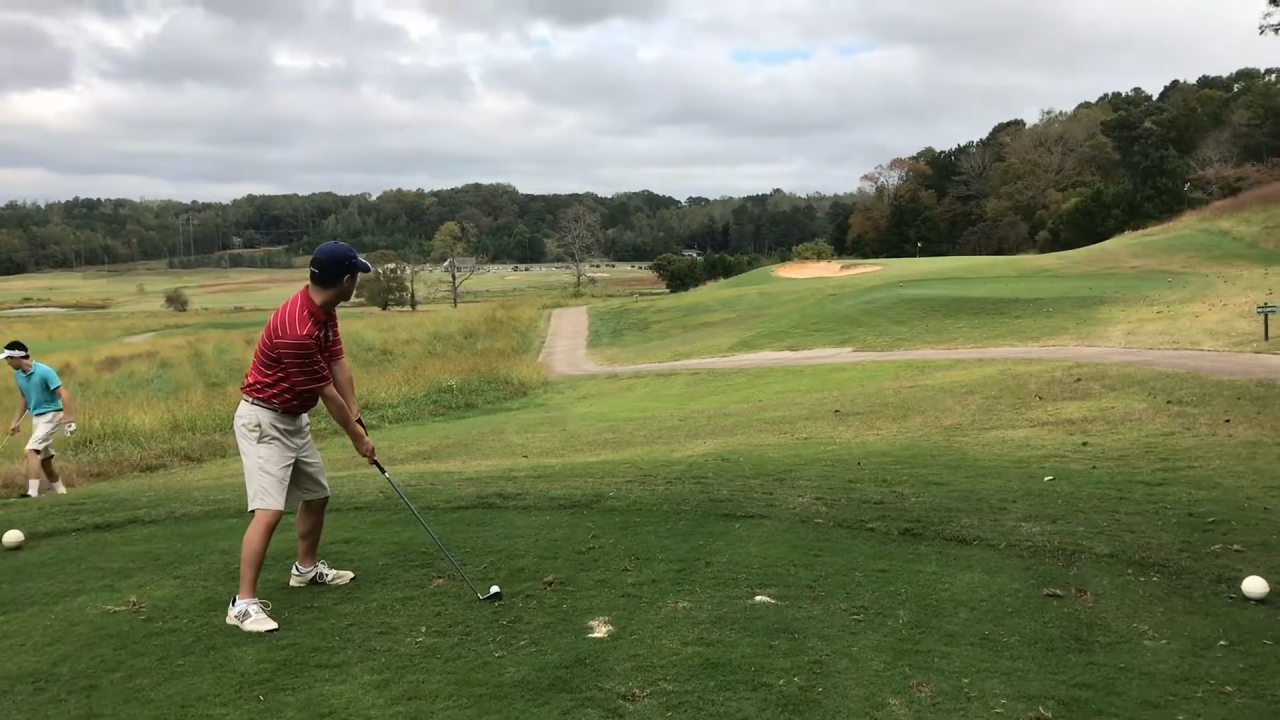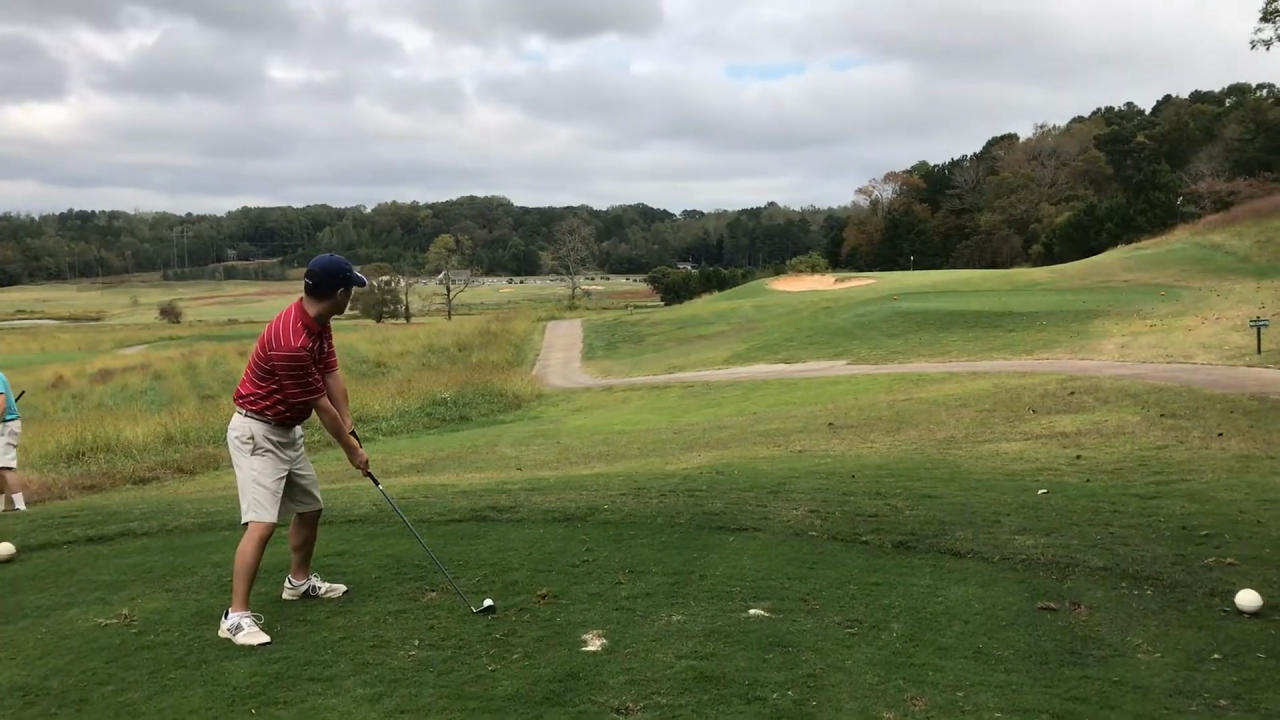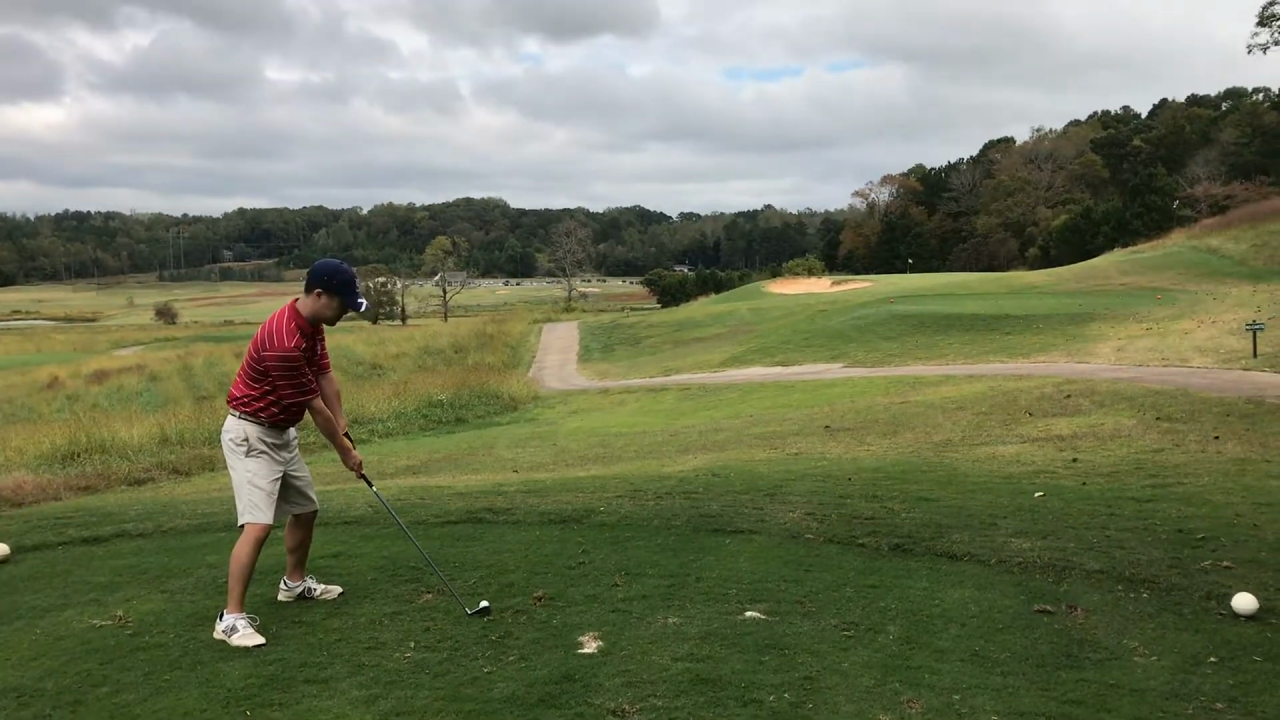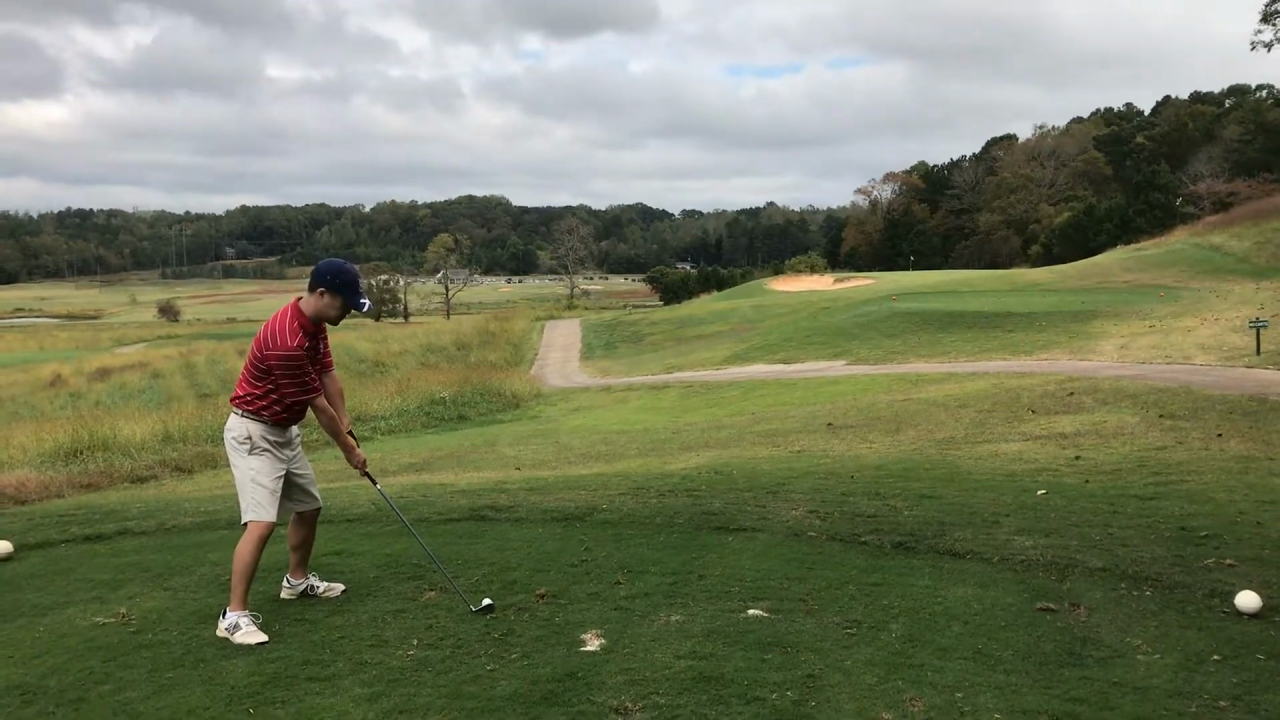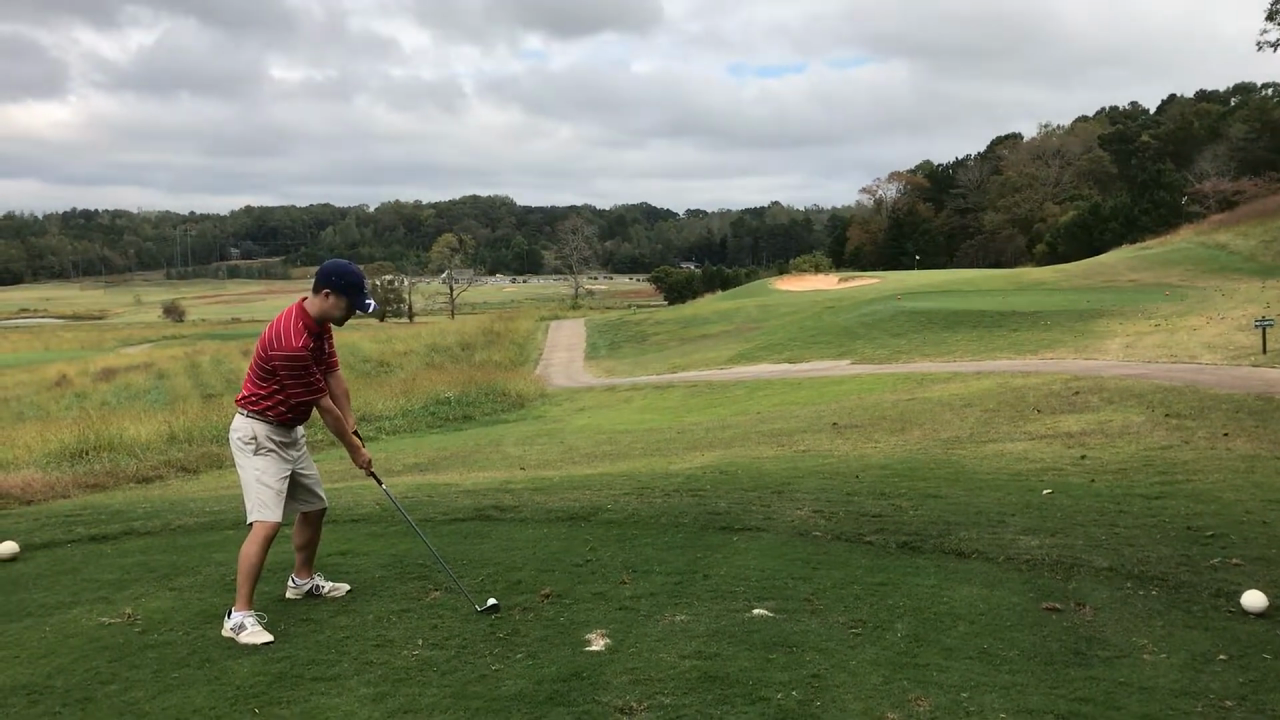
dt=0.4s
person 1, frame 1
left shoulder: (324, 311)
right shoulder: (296, 330)
left elbow: (339, 366)
right elbow: (327, 393)
left wrist: (358, 418)
right wrist: (357, 437)
left hip: (293, 419)
right hip: (264, 421)
left knee: (316, 494)
right knee: (269, 510)
left ankle: (306, 568)
right ankle: (243, 602)
person 1, frame 2
left shoulder: (318, 324)
right shoulder: (291, 342)
left elbow: (333, 378)
right elbow: (322, 406)
left wrist: (351, 431)
right wrist: (351, 450)
left hip: (286, 430)
right hip: (258, 433)
left knee: (310, 507)
right knee: (262, 523)
left ankle: (299, 580)
right ankle: (236, 616)
person 1, frame 3
left shoulder: (311, 324)
right shoulder: (284, 342)
left elbow: (326, 379)
right elbow: (315, 407)
left wrist: (345, 431)
right wrist: (344, 451)
left hip: (281, 432)
right hip: (252, 434)
left knee: (305, 508)
right knee: (258, 525)
left ankle: (295, 582)
right ankle: (231, 617)
person 1, frame 4
left shoulder: (314, 323)
right shoulder: (286, 341)
left elbow: (328, 377)
right elbow: (318, 405)
left wrist: (348, 429)
right wrist: (348, 449)
left hip: (283, 430)
right hip: (254, 433)
left knee: (308, 505)
right knee: (261, 522)
left ankle: (297, 580)
right ankle: (234, 615)
person 1, frame 5
left shoulder: (319, 324)
right shoulder: (291, 342)
left elbow: (334, 378)
right elbow: (324, 406)
left wrist: (354, 430)
right wrist: (354, 450)
left hip: (289, 430)
right hip: (259, 433)
left knee: (313, 506)
right knee: (267, 523)
left ankle: (303, 580)
right ankle: (239, 615)
